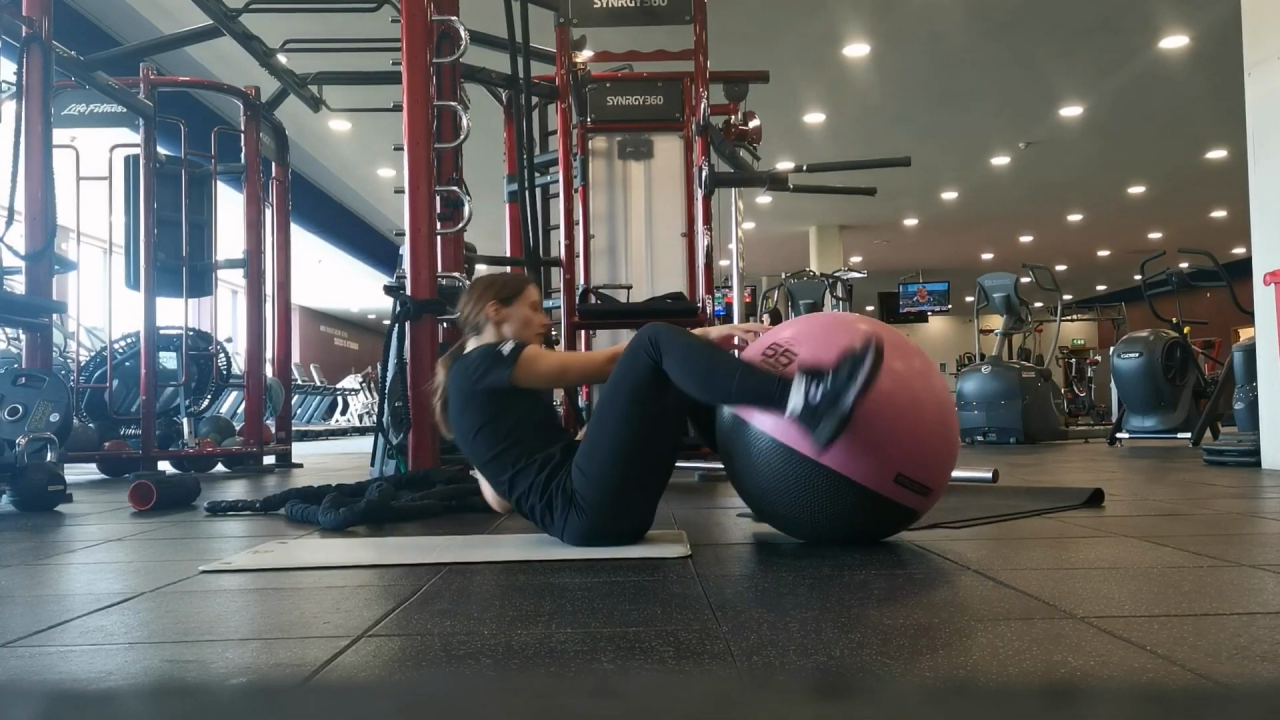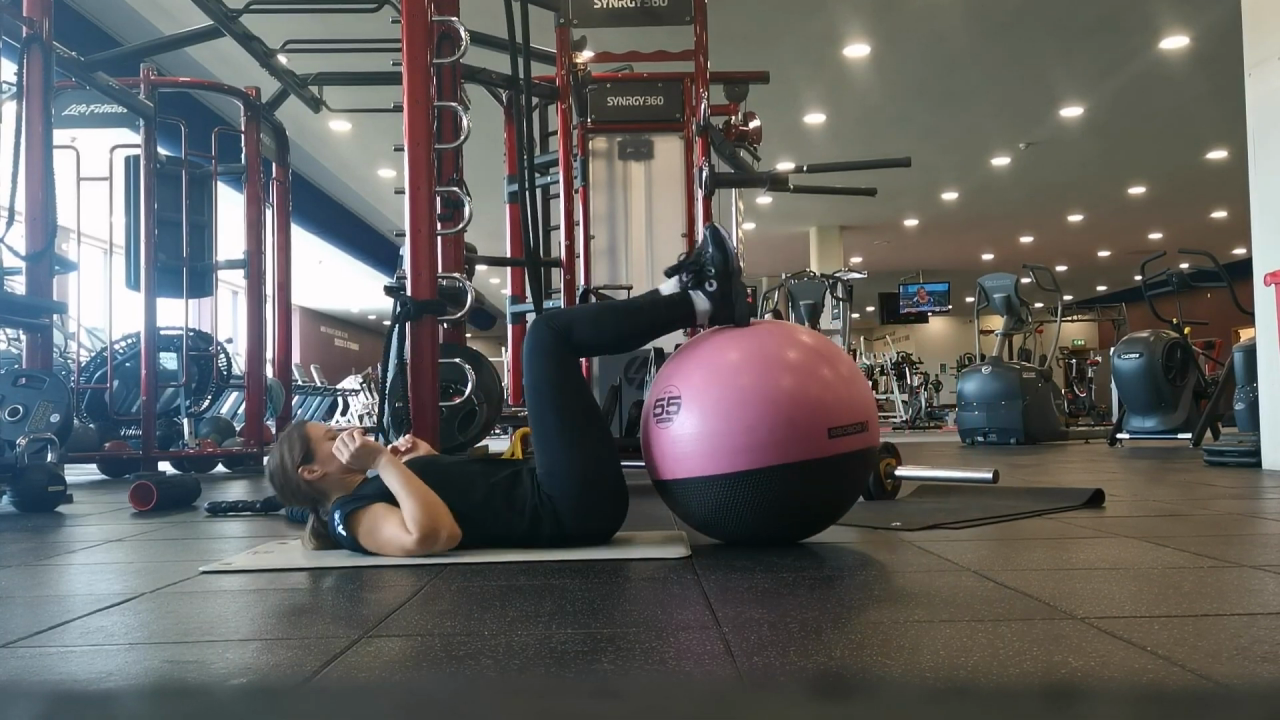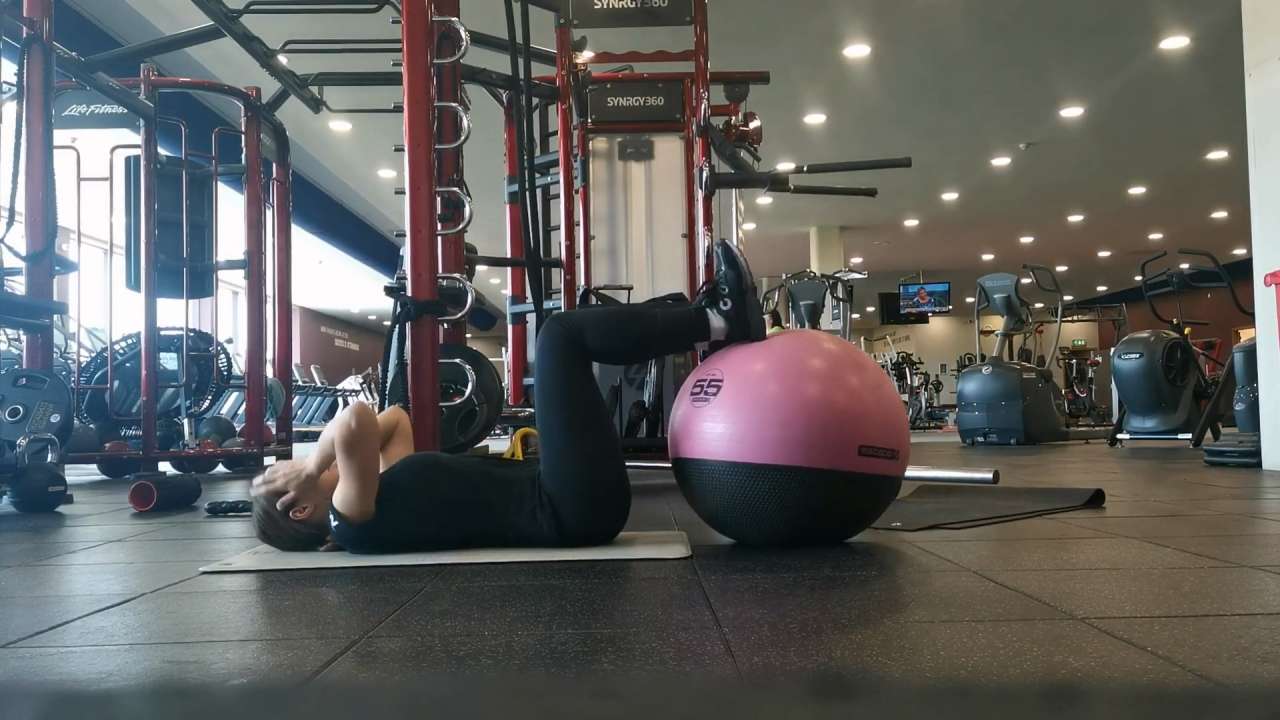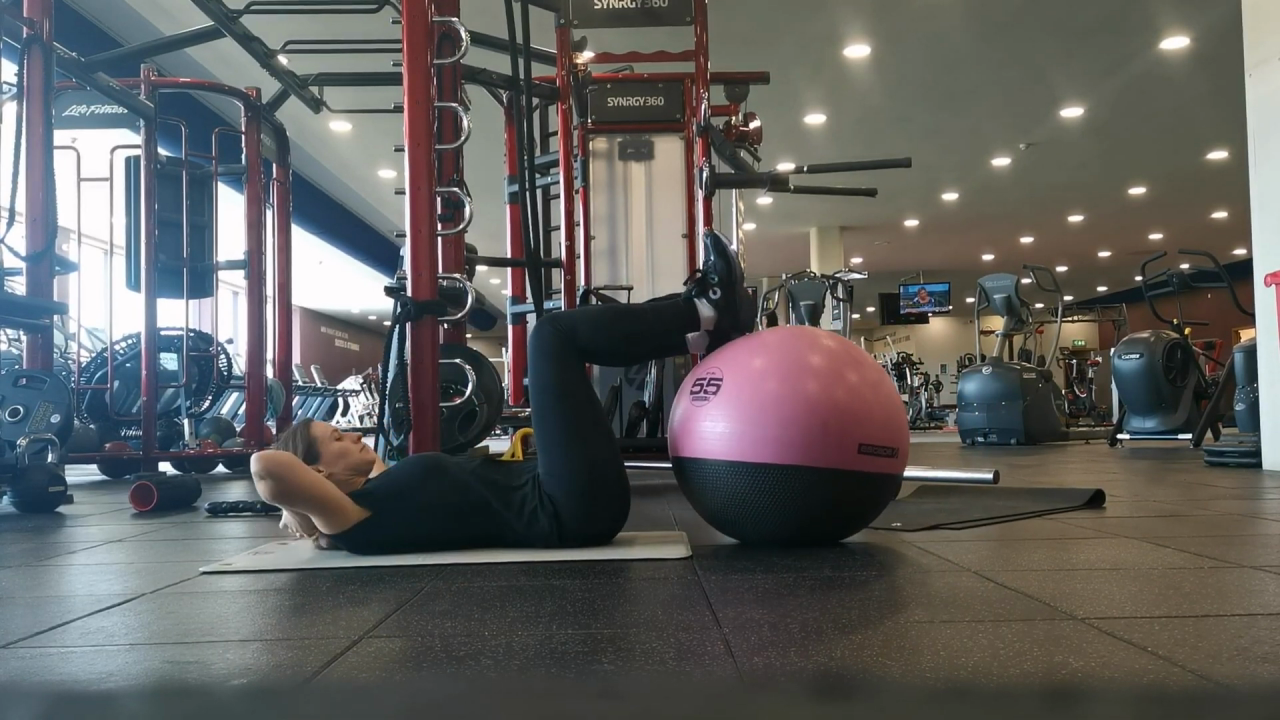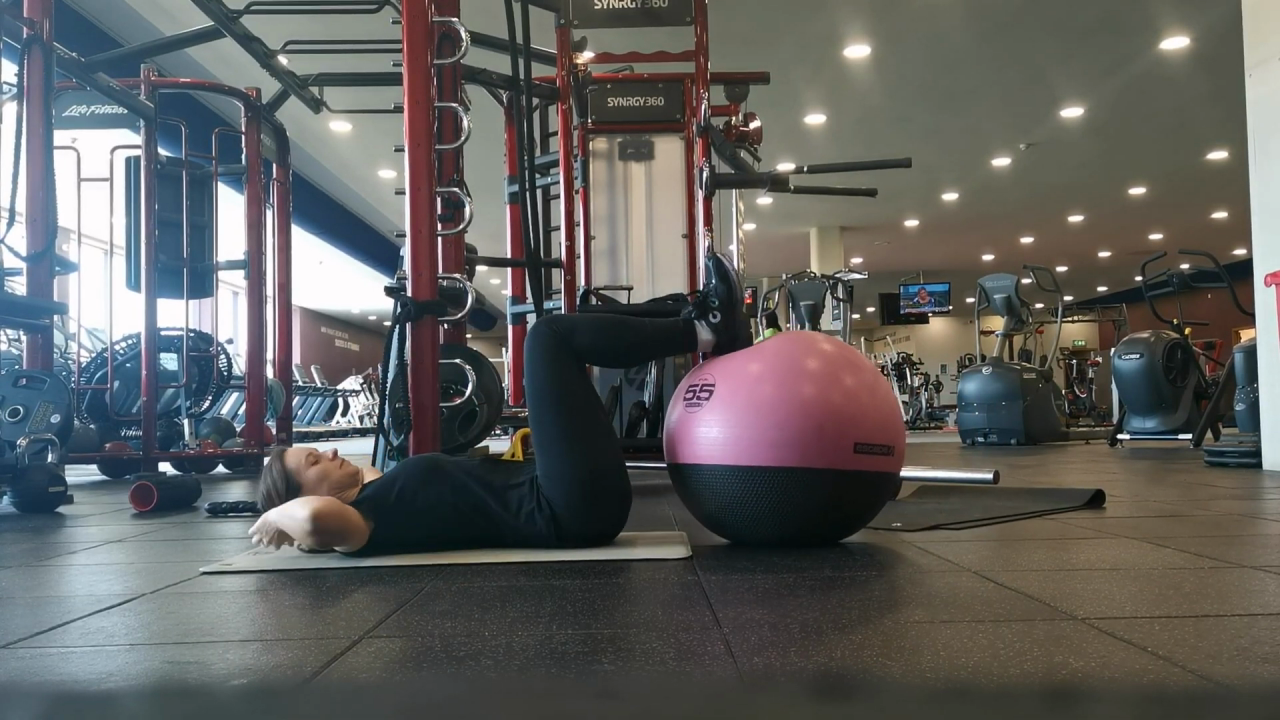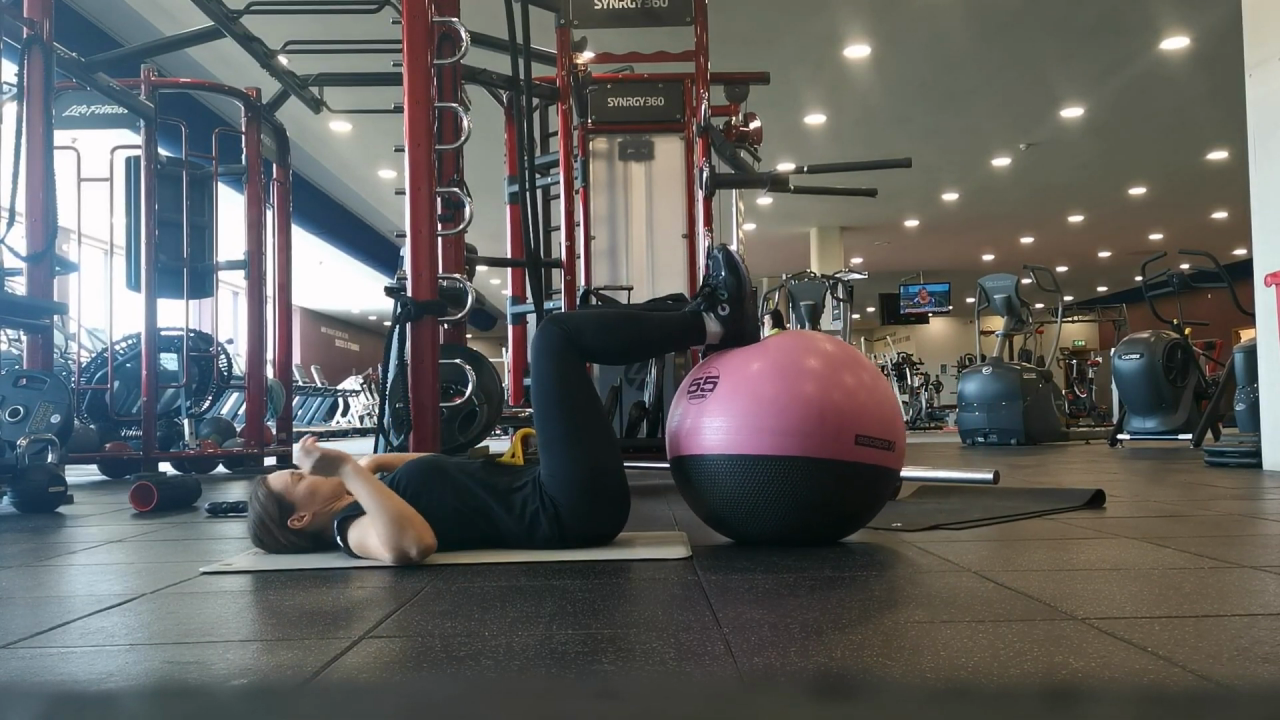
dt=0.7s
person 1, frame 1
left shoulder: (475, 372)
right shoulder: (490, 360)
left elbow: (499, 498)
right elbow: (603, 366)
right wrist: (698, 338)
left hip: (585, 513)
right hip: (591, 514)
left knee: (685, 383)
right knee: (657, 342)
right ankle: (807, 401)
person 1, frame 2
left shoulder: (370, 496)
right shoulder: (354, 518)
right elbow: (438, 536)
left wrist: (427, 460)
right wrist: (384, 465)
left hip: (559, 502)
right hip: (574, 509)
left knee: (551, 340)
right knee: (549, 332)
left ankle: (681, 291)
right ankle: (704, 304)
person 1, frame 3
left shoulder: (380, 498)
right shoulder: (354, 519)
left elbow: (393, 418)
right elbow: (357, 416)
right wrist: (315, 463)
left hip: (566, 504)
right hip: (575, 510)
left knee: (568, 340)
right knee: (562, 332)
left ankle: (708, 328)
right ankle: (717, 322)
person 1, frame 4
left shoulder: (371, 497)
right shoulder: (353, 519)
left elbow: (366, 453)
right elbow: (266, 462)
right wrist: (298, 510)
left hip: (565, 504)
right hip: (572, 512)
left knee: (562, 338)
right knee: (553, 333)
left ankle: (699, 333)
right ankle: (704, 312)
person 1, frame 5
left shoulder: (365, 503)
right shoulder: (354, 525)
left elbow: (366, 474)
right elbow: (318, 513)
right wrist: (278, 517)
left hip: (571, 505)
right hip: (574, 512)
left knee: (559, 341)
right knee: (549, 335)
left ankle: (698, 331)
right ankle: (704, 334)
person 1, frame 6
left shoulder: (360, 501)
right shoulder: (355, 526)
left elbow: (427, 464)
right elbow: (415, 544)
left wrist: (364, 463)
right wrist: (344, 471)
left hip: (556, 500)
right hip: (571, 511)
left knee: (564, 339)
right knee: (556, 334)
left ankle: (703, 322)
right ankle: (712, 326)
